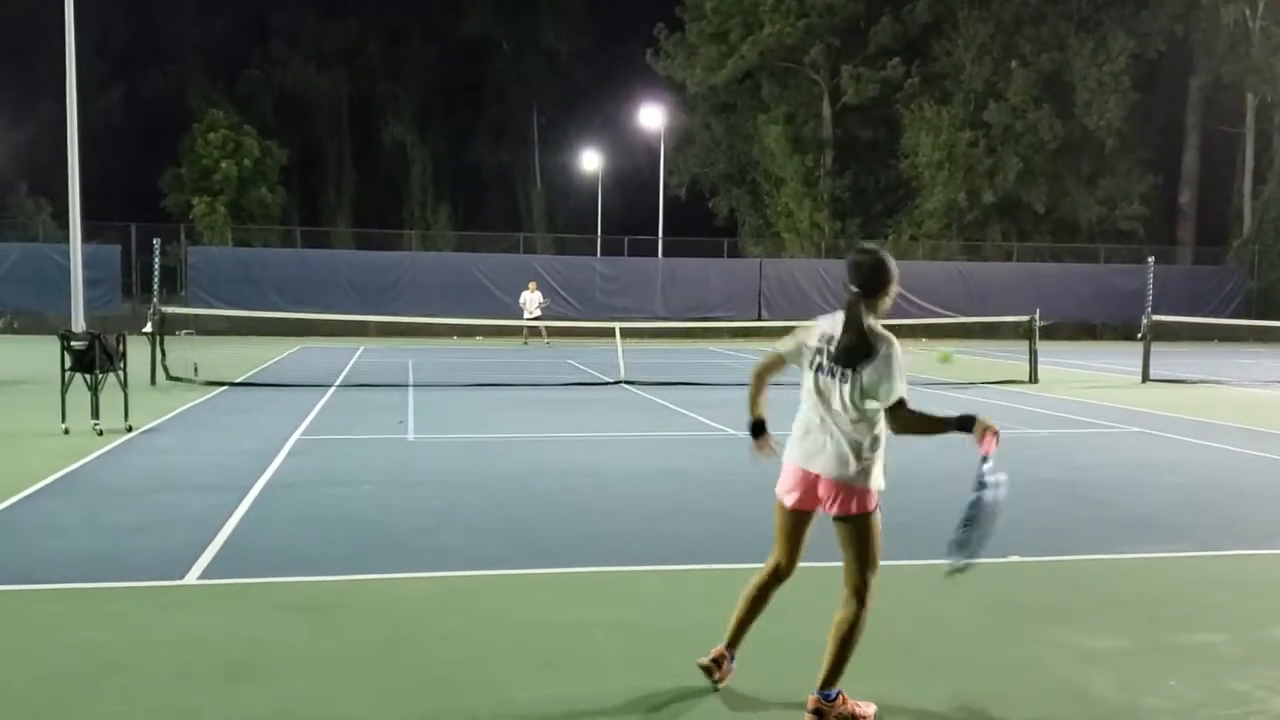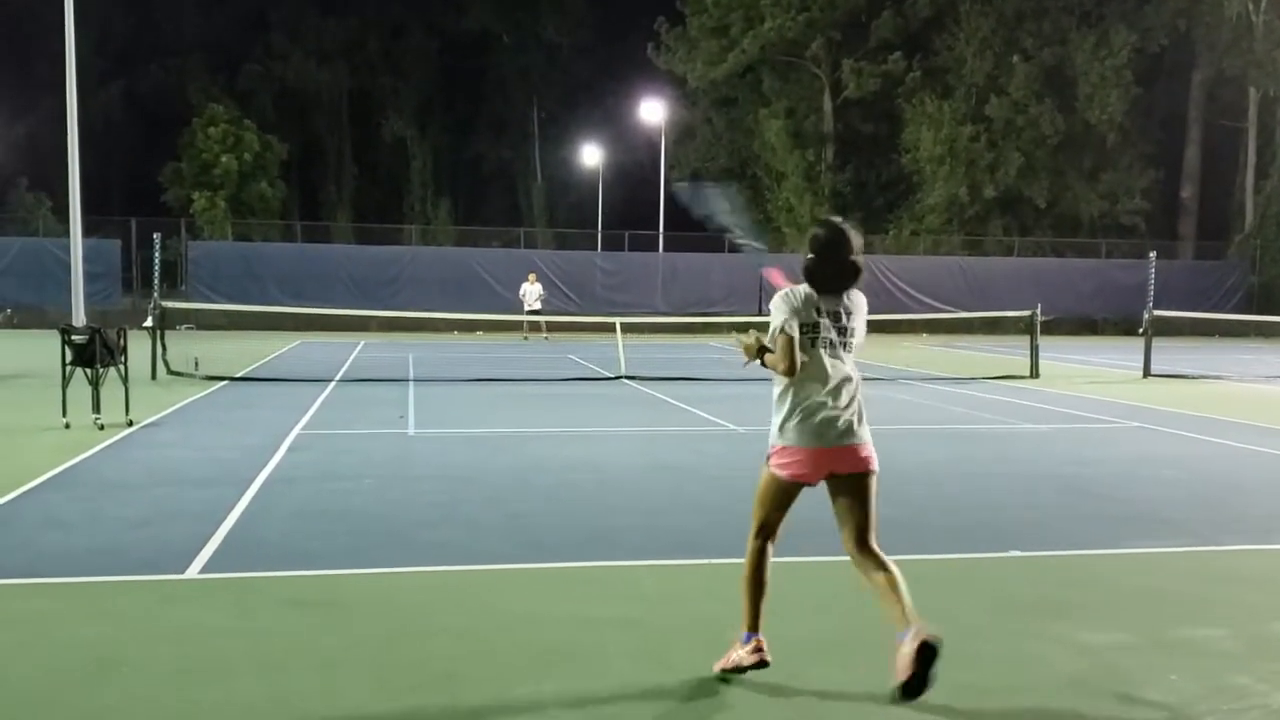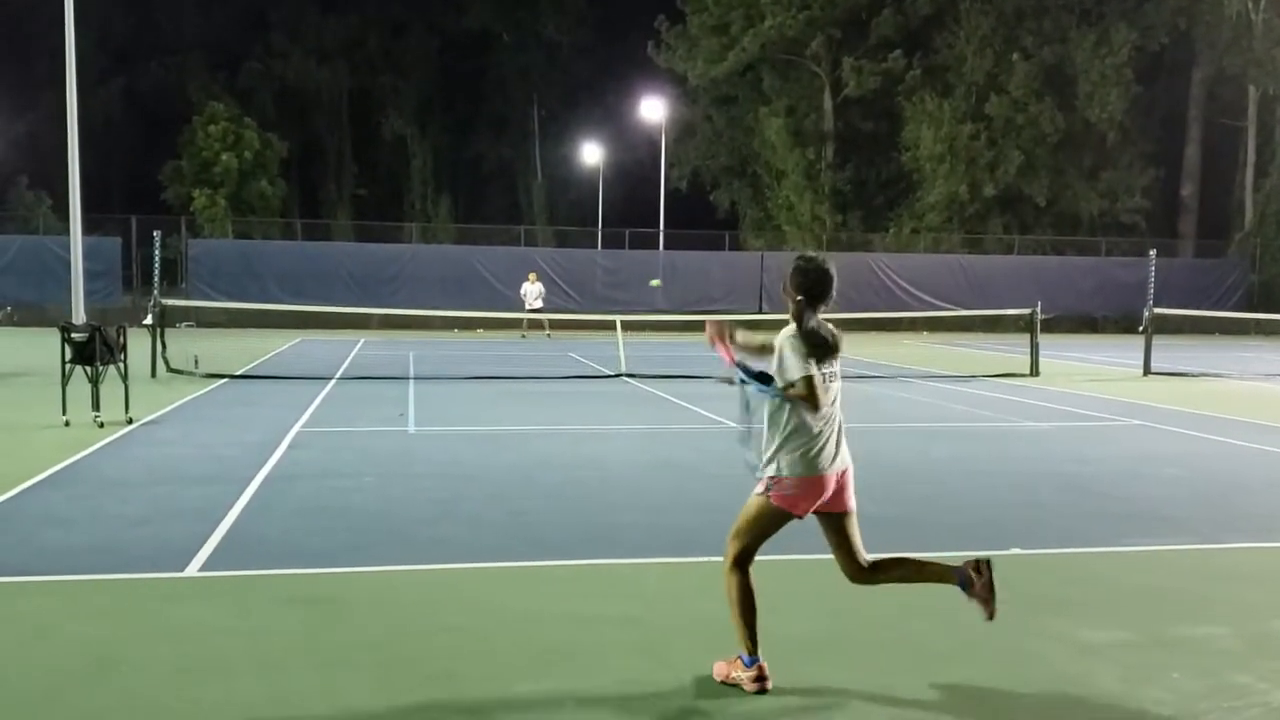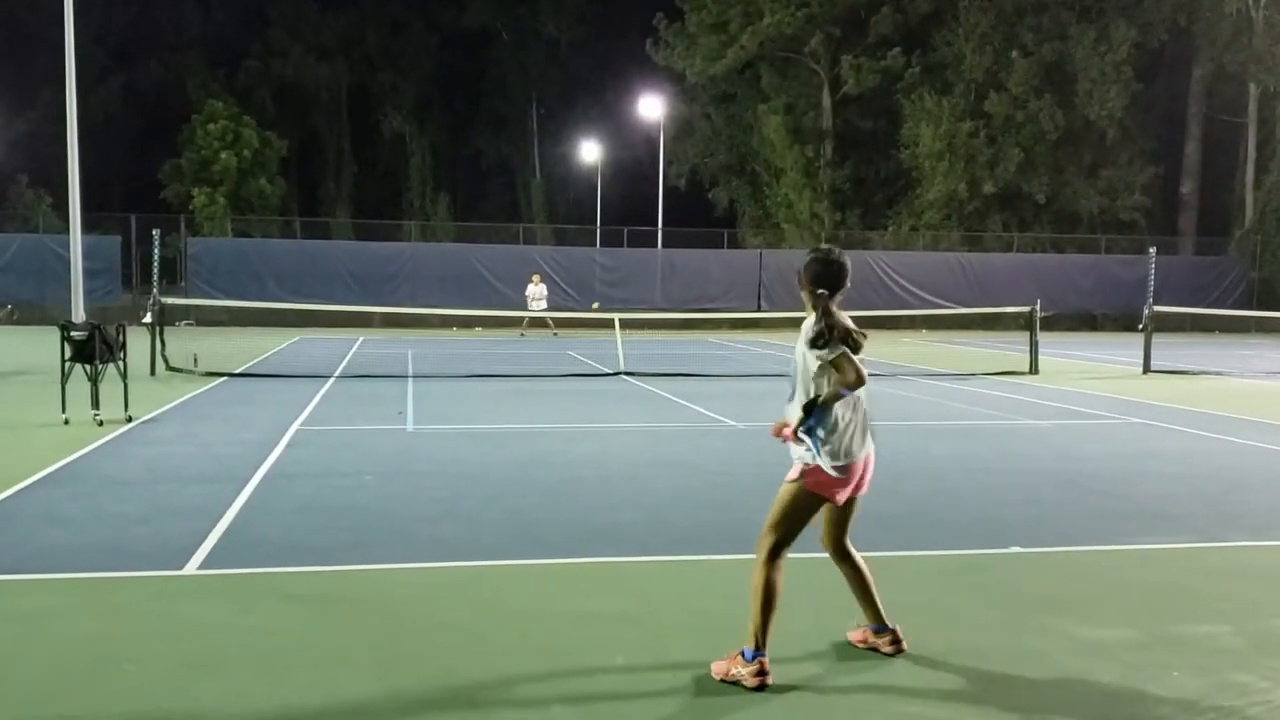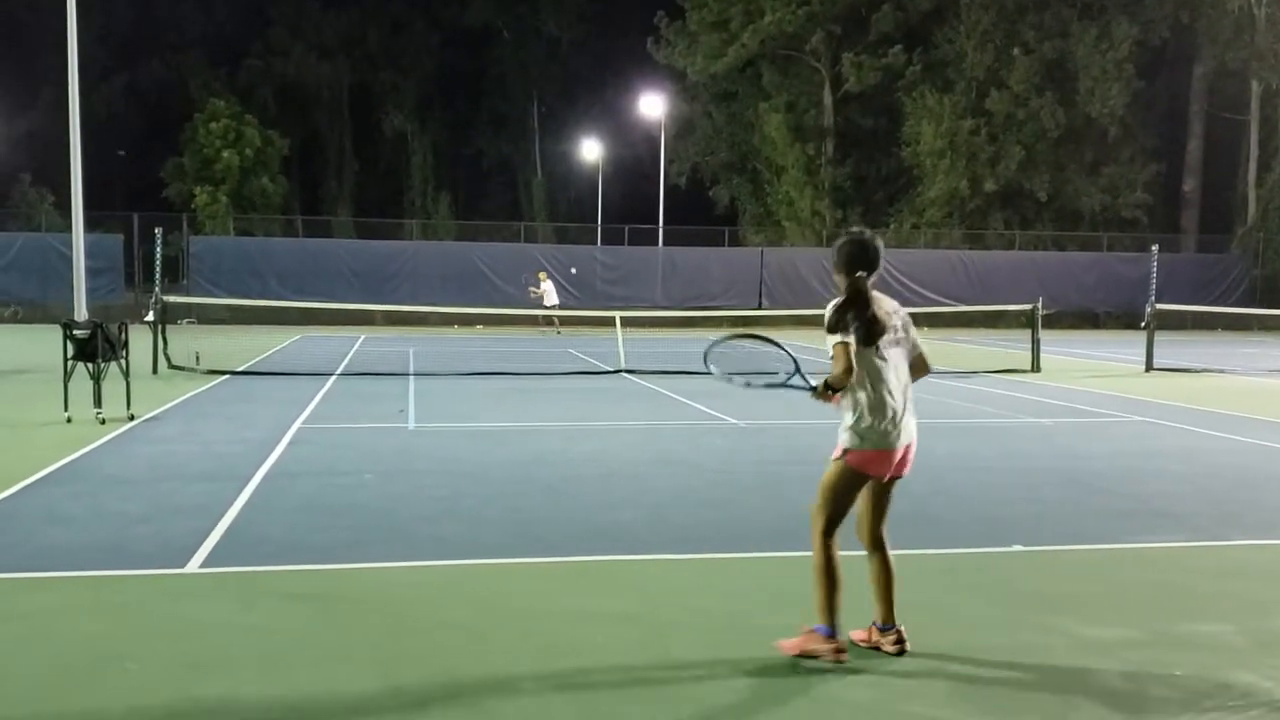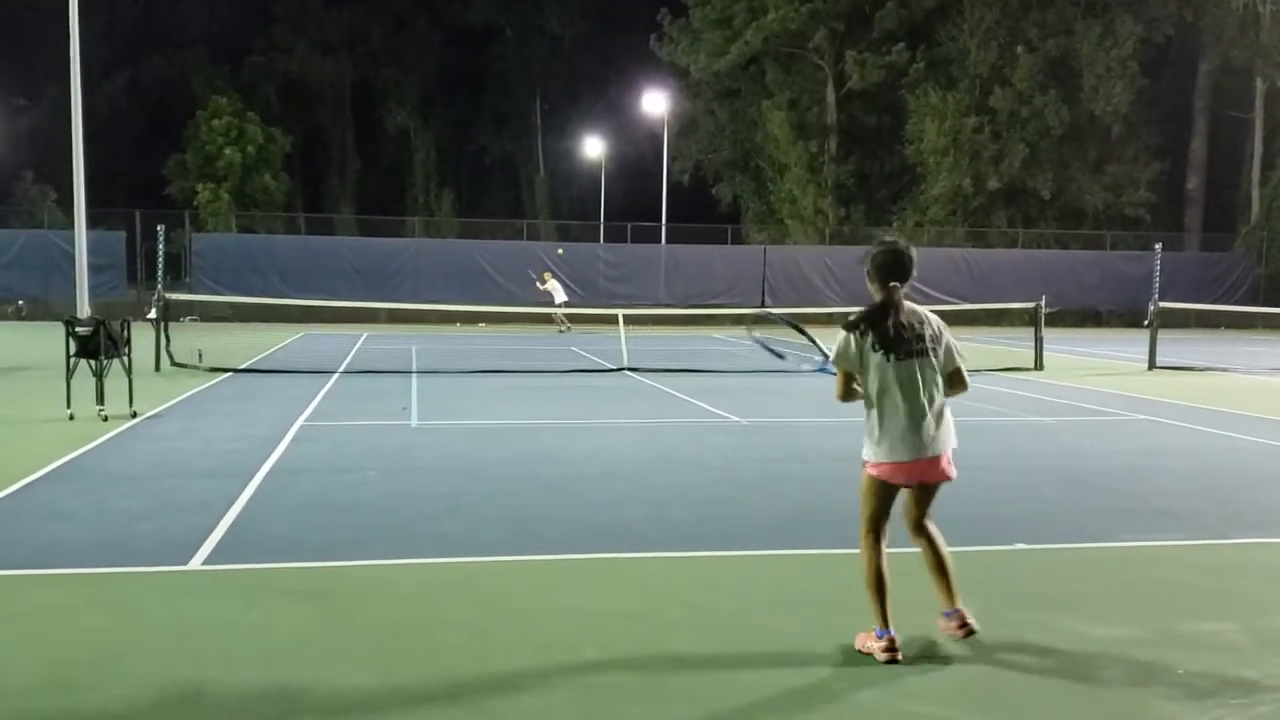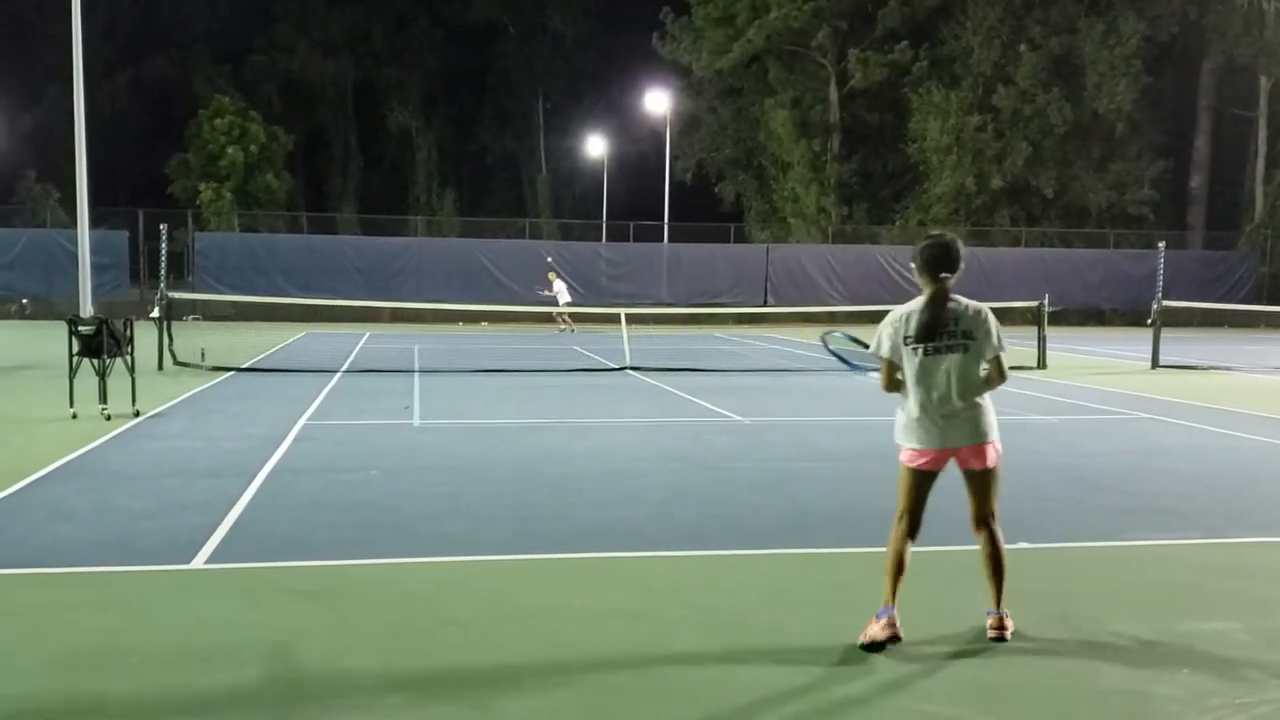
dt=0.2s
person 1, frame 1
left shoulder: (817, 328)
right shoulder: (883, 346)
left elbow: (761, 371)
right elbow: (899, 420)
left wrist: (757, 425)
right wrist: (967, 423)
left hip: (801, 463)
right hip: (851, 477)
left knee: (779, 566)
right knee: (857, 592)
left ankle: (725, 655)
person 1, frame 2
left shoulder: (789, 300)
right shoulder: (854, 300)
left elbow: (788, 367)
left wrist: (759, 351)
left hip: (797, 442)
right hip: (851, 443)
left knee: (760, 537)
right knee: (863, 550)
left ankle: (752, 644)
right ankle: (911, 635)
person 1, frame 3
left shoulder: (794, 337)
right shoulder: (822, 331)
left elbow: (813, 401)
left wrist: (772, 385)
right wrist: (738, 340)
left hip: (795, 472)
right hip: (834, 468)
left knee: (736, 557)
right knee: (860, 569)
left ankle: (750, 665)
right ankle: (965, 575)
person 1, frame 4
left shoulder: (817, 327)
right shoulder: (839, 325)
left elbow: (856, 377)
left wrist: (817, 406)
right wrist: (802, 422)
left hip: (826, 461)
right hip: (856, 455)
left knee: (769, 552)
right knee: (837, 546)
left ankle: (753, 661)
right ankle: (883, 631)
person 1, frame 5
left shoulder: (842, 310)
right shoulder: (891, 309)
left elbow: (845, 370)
right elbow: (921, 367)
left wrist: (826, 388)
left hip: (867, 439)
right hip: (901, 436)
left knee: (822, 531)
right knee: (872, 532)
left ankle: (827, 635)
right ankle: (888, 630)
person 1, frame 6
left shoulder: (859, 325)
right shoulder: (930, 322)
left elbow: (843, 392)
right elbow: (959, 385)
left hip: (889, 448)
right hip: (935, 444)
left knee: (872, 537)
right knee: (920, 523)
left ankle: (884, 637)
right ankle: (954, 614)
person 1, frame 7
left shoulder: (900, 318)
right shoulder: (978, 314)
left elbow: (888, 383)
right elbow: (999, 375)
left hip: (923, 435)
right hip: (975, 431)
left knee: (905, 525)
right knee: (986, 522)
left ankle: (888, 617)
right ankle: (997, 615)
